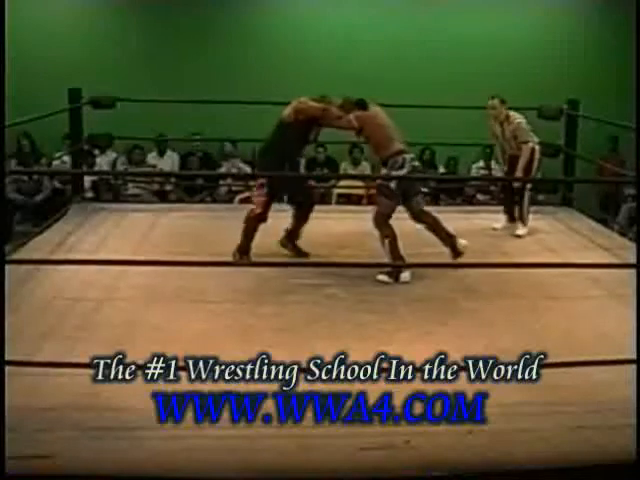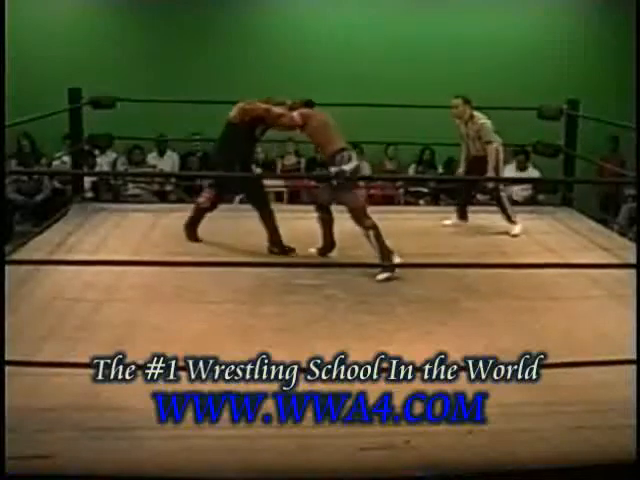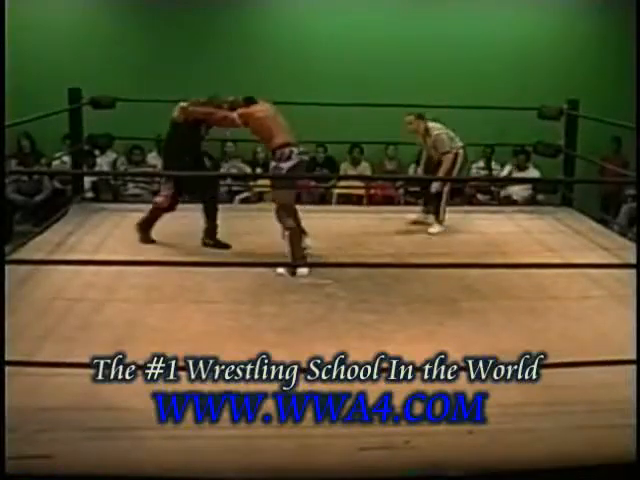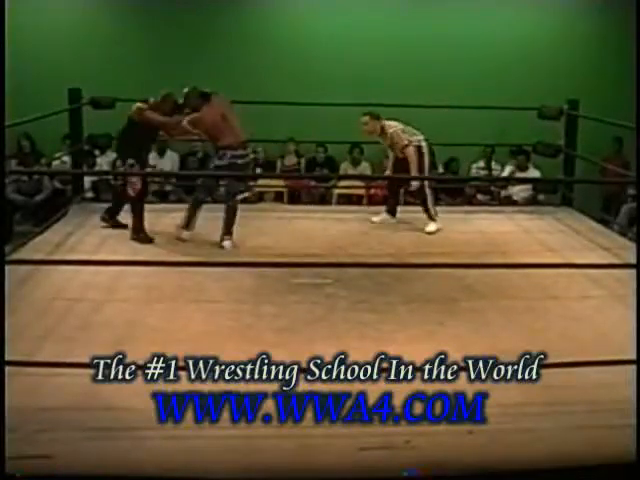
dt=0.7s
person 1, frame 1
left shoulder: (360, 117)
right shoulder: (374, 109)
left hip: (395, 166)
right hip: (408, 161)
left knee: (381, 220)
right knee: (417, 213)
left ankle: (400, 270)
right ankle: (453, 243)
person 1, frame 2
left shoulder: (305, 114)
right shoulder: (317, 115)
left hip: (342, 164)
right hip: (340, 163)
left knee: (360, 215)
right knee: (321, 202)
left ankle: (389, 259)
right ankle: (327, 246)
person 1, frame 3
left shoulder: (247, 113)
right shoulder: (264, 105)
left elbow: (220, 119)
left wrist: (192, 111)
left hip: (285, 157)
right hip: (295, 155)
left knee: (283, 212)
right knee: (286, 205)
left ankle: (299, 264)
right ankle: (302, 238)
person 1, frame 4
left shoulder: (196, 118)
right shoulder: (219, 100)
left hip: (225, 155)
right hip: (243, 154)
left knee: (201, 192)
right knee: (232, 198)
left ankle: (185, 229)
right ankle: (226, 236)
person 2, frame 1
left shoulder: (319, 117)
right shoulder: (300, 107)
right elbow: (325, 110)
left hip: (289, 164)
right hip: (270, 161)
left knee: (306, 202)
right knee: (259, 208)
left ankle: (290, 240)
right ankle: (242, 250)
person 2, frame 2
left shoulder: (267, 118)
right shoulder: (243, 110)
left elbow: (288, 123)
right elbow: (269, 111)
right wrist: (285, 113)
left hip: (242, 163)
right hip: (224, 162)
left knee: (261, 201)
right knee: (210, 199)
left ankle: (275, 243)
right ankle: (191, 226)
person 2, frame 3
right shoulder: (184, 109)
left hip: (193, 158)
right hip: (174, 158)
left knee: (210, 194)
right knee: (170, 198)
left ankle: (210, 236)
right ankle: (144, 226)
person 2, frame 4
left shoulder: (159, 114)
right shoulder: (141, 109)
right elbow: (163, 121)
left hip: (141, 149)
right hip: (128, 148)
left knee: (128, 184)
right knee: (138, 186)
left ankle: (109, 215)
right ankle: (137, 230)
person 3, frame 1
left shoulder: (518, 122)
right shoulder: (493, 123)
left elbow: (526, 147)
right elbow: (498, 144)
left wrist: (520, 171)
right wrist: (503, 165)
left hip: (530, 153)
right hip: (513, 155)
left knee: (522, 188)
right knee: (507, 188)
left ankle: (523, 225)
right ankle: (510, 221)
person 3, frame 2
left shoulder: (481, 122)
right shoulder: (459, 122)
left elbow: (491, 147)
left wrist: (490, 171)
right wrist: (463, 165)
left hip: (492, 154)
right hip: (476, 156)
left knee: (495, 189)
right knee: (463, 185)
left ankle: (514, 223)
right ankle: (460, 217)
person 3, frame 3
left shoulder: (437, 133)
right shoulder: (420, 133)
left elbow: (448, 156)
right elbow: (426, 150)
left wrist: (438, 178)
right wrist: (421, 169)
left hip: (454, 155)
right hip: (438, 156)
left knee: (440, 188)
left ankle: (439, 223)
right ankle: (426, 214)
person 3, frame 4
left shoulder: (393, 130)
right shoulder: (380, 132)
left elbow: (410, 150)
left wrist: (414, 174)
right wrist: (390, 169)
left hip: (418, 149)
right hip: (403, 153)
left knee: (421, 185)
right knee: (392, 182)
left ankle: (433, 220)
right ankle: (390, 214)
